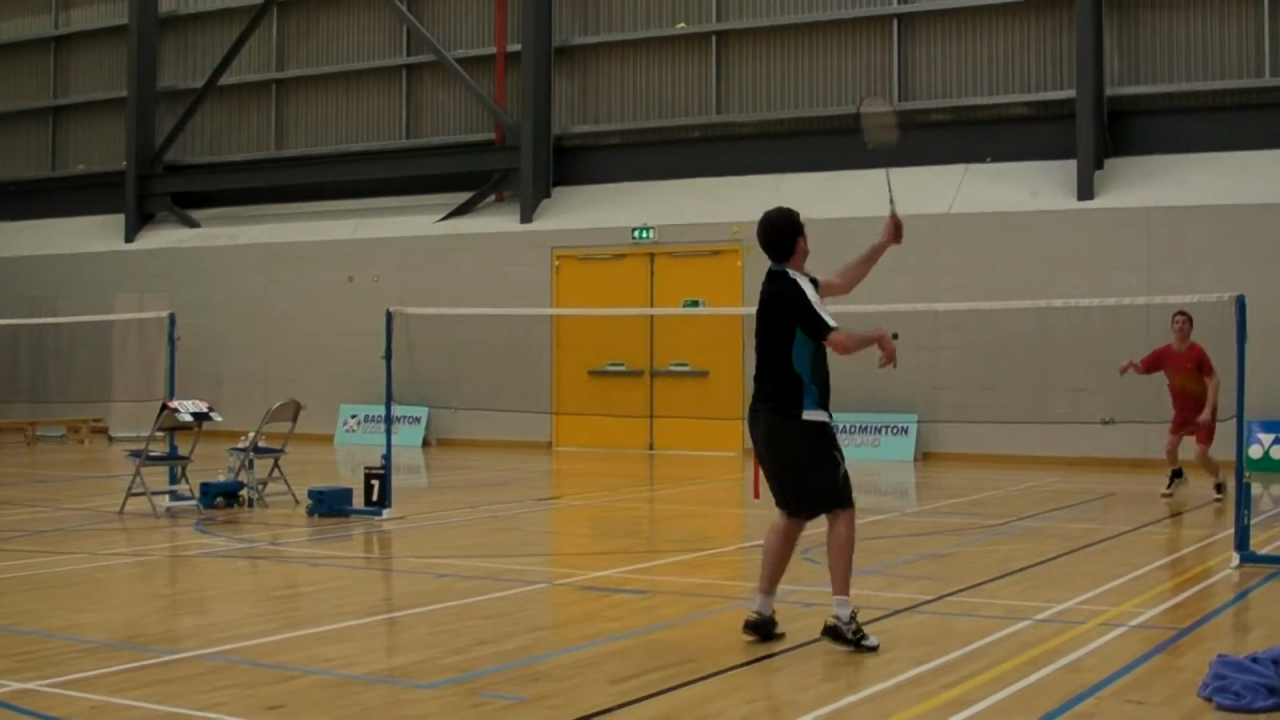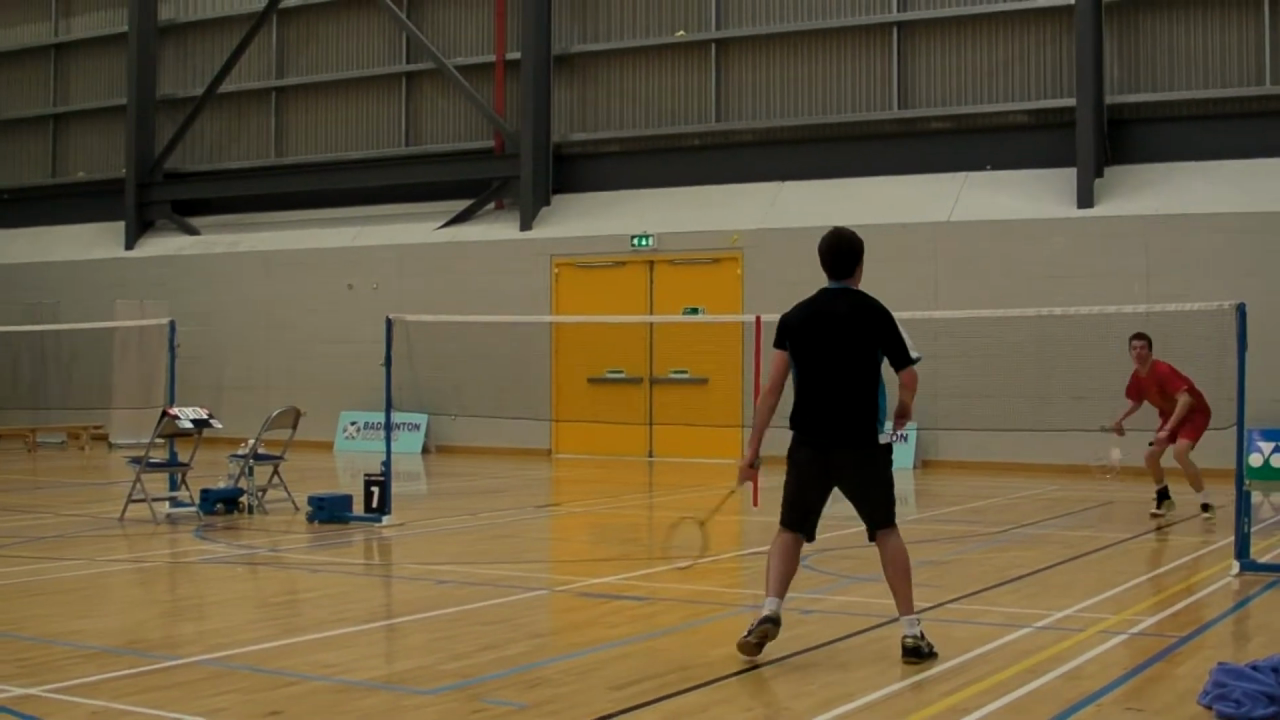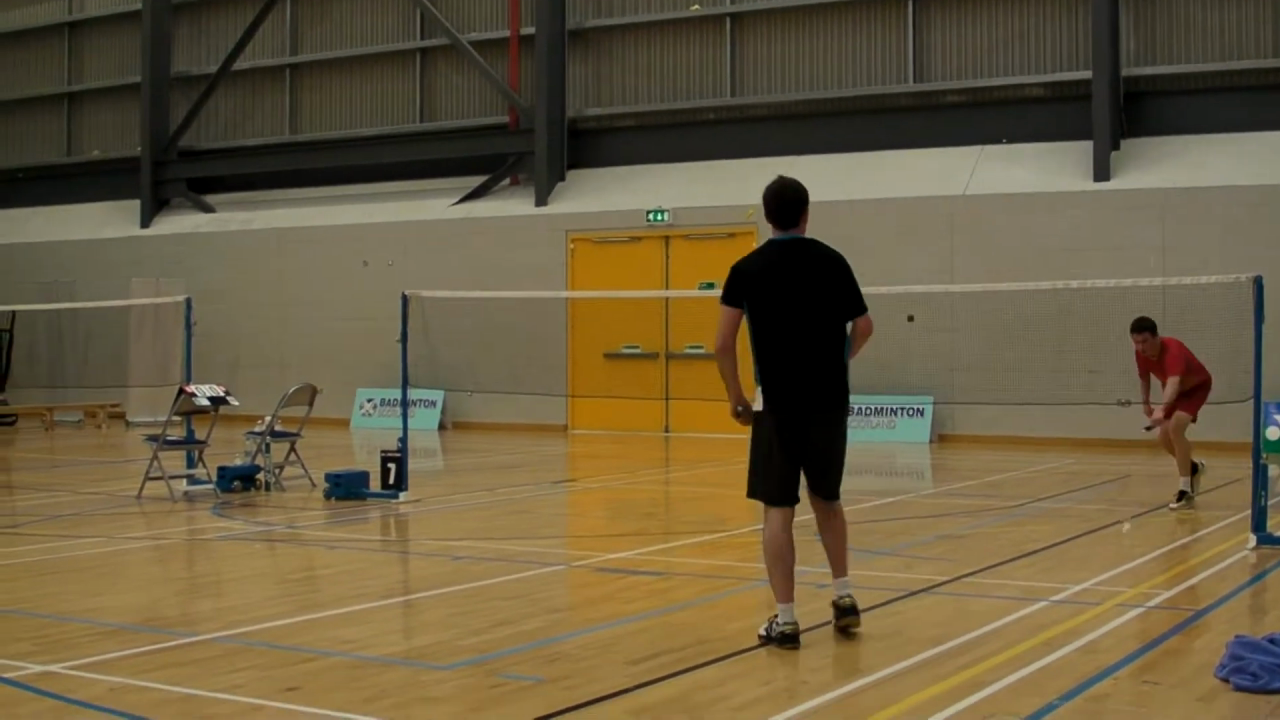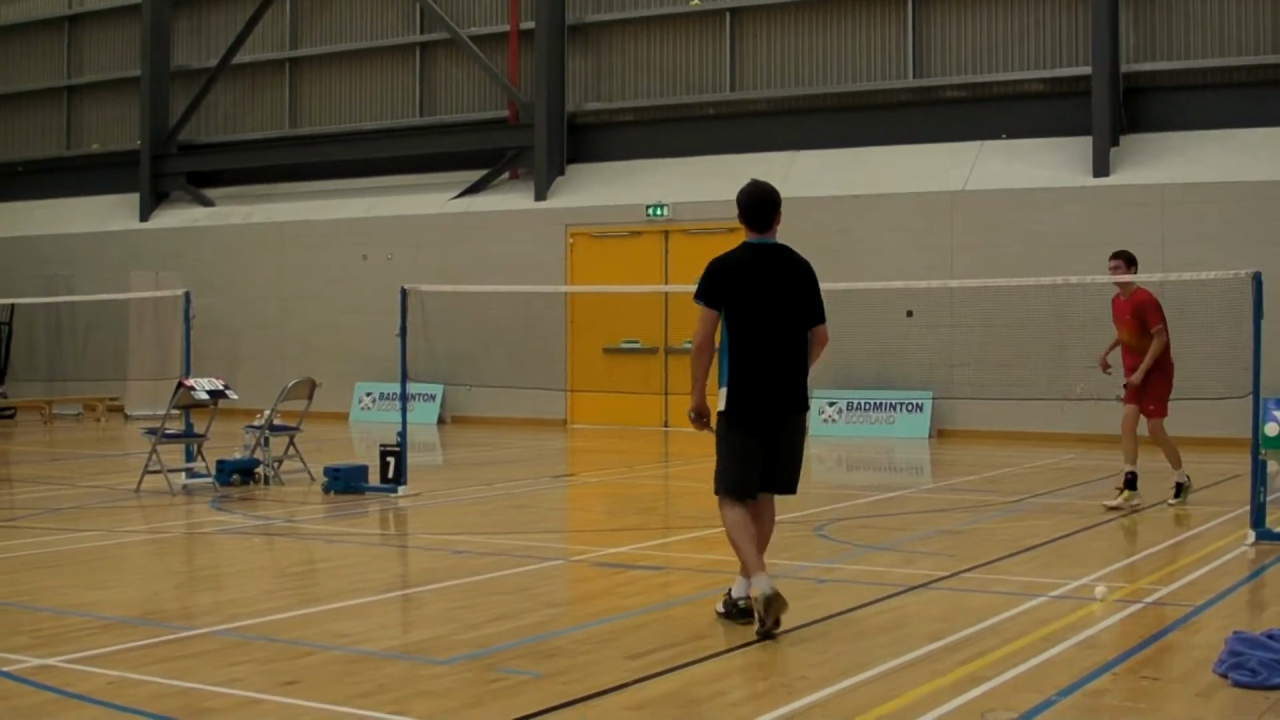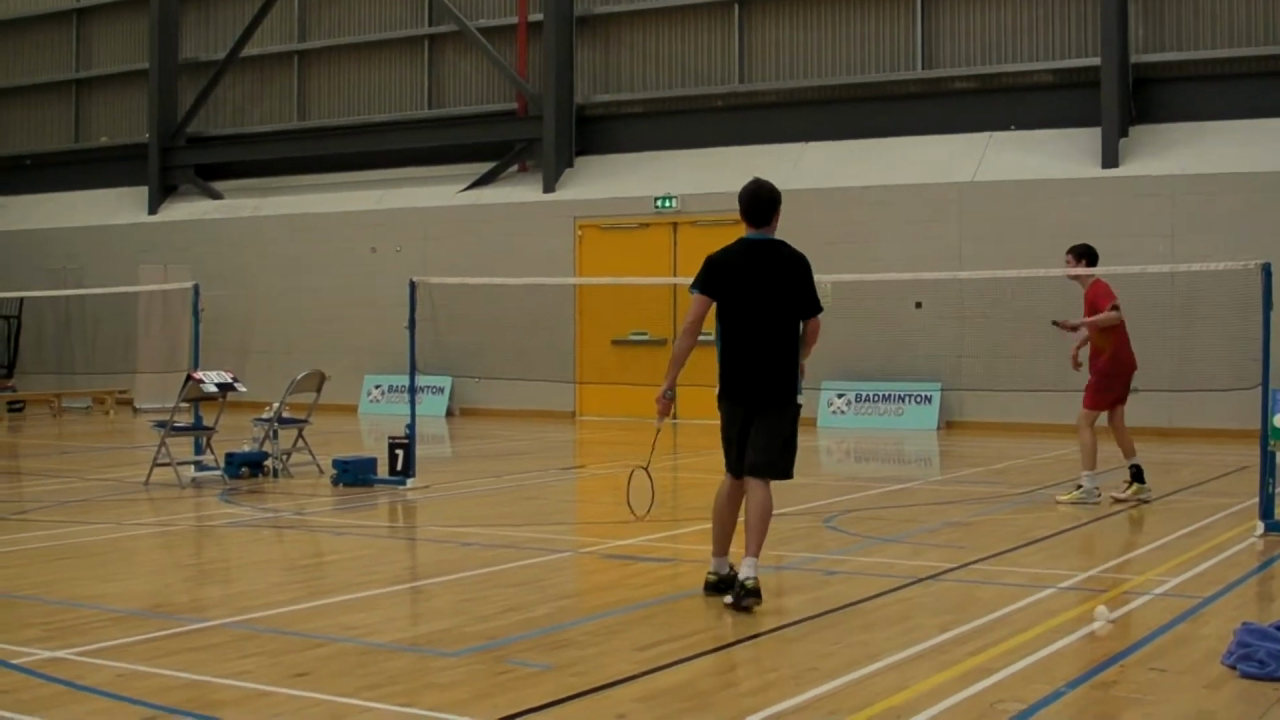
dt=0.5s
person 1, frame 1
left shoulder: (780, 282)
right shoulder: (791, 288)
left elbow: (836, 287)
right elbow: (837, 341)
left wrist: (882, 244)
right wrist: (879, 335)
left hip: (767, 417)
right hip: (797, 418)
left knee: (792, 514)
right knee: (841, 510)
left ankle: (761, 612)
right ankle: (842, 616)
person 1, frame 2
left shoulder: (795, 317)
right shoulder: (874, 313)
left elbow: (772, 386)
right elbow: (908, 379)
left wrist: (752, 448)
right wrist: (904, 407)
left hip: (809, 443)
right hip: (864, 443)
left knee: (790, 533)
right knee: (886, 533)
left ankle: (769, 612)
right ankle: (912, 633)
person 1, frame 3
left shoulder: (748, 268)
right shoulder: (832, 261)
left elbow: (724, 344)
right elbow: (864, 327)
left wrist: (735, 396)
left hip: (776, 405)
right hip: (829, 401)
left knee: (778, 508)
right knee: (826, 499)
left ankle: (784, 619)
right ankle: (842, 595)
person 1, frame 4
left shoulder: (723, 268)
right shoulder: (800, 268)
left elbow: (702, 341)
right elbow: (820, 338)
left wrist: (698, 397)
left hip: (740, 403)
right hip: (789, 403)
left knee: (733, 501)
right knee: (762, 498)
left ankle: (763, 587)
right ankle: (741, 594)
person 1, frame 5
left shoulder: (719, 261)
right shoulder: (795, 262)
left elbow: (691, 326)
right elbow: (812, 329)
left wrist: (670, 383)
left hip: (734, 388)
right hip: (779, 391)
left knee: (735, 476)
right knee: (760, 482)
left ankle: (720, 570)
right ankle: (748, 575)
person 2, frame 1
left shoulder: (1198, 352)
right shoulder: (1163, 352)
left elbow: (1214, 381)
right elbow: (1141, 369)
left wrist: (1208, 410)
right wrist: (1131, 364)
left hip: (1201, 408)
right hip: (1181, 407)
left knee: (1200, 455)
right knee: (1170, 447)
left ankle: (1219, 482)
right ankle: (1177, 476)
person 2, frame 2
left shoulder: (1163, 370)
right shoulder: (1136, 377)
left elbow: (1185, 399)
right elbow: (1137, 401)
left wrist: (1168, 429)
right wrist: (1120, 420)
left hip: (1195, 412)
right hip: (1171, 416)
left knee: (1179, 453)
right knee: (1151, 457)
left ankle: (1205, 502)
right ankle: (1164, 498)
person 2, frame 3
left shoulder: (1173, 350)
right shoulder: (1141, 352)
left elbow: (1173, 382)
right elbow: (1144, 376)
left wrist: (1161, 410)
right wrist: (1145, 403)
left hip: (1197, 386)
right hip: (1175, 391)
left knee: (1175, 428)
right knee: (1164, 438)
left ankle: (1186, 490)
right ankle: (1193, 468)
person 2, frame 4
left shoulder: (1145, 299)
right shoulder: (1116, 301)
left elbow: (1161, 338)
left wrist: (1140, 372)
right wrist: (1107, 352)
left hip: (1156, 371)
right hip: (1134, 371)
left knee: (1155, 429)
right knee: (1127, 425)
left ankle: (1182, 480)
right ankle: (1130, 488)
person 2, frame 5
left shoulder: (1097, 290)
right shoulder: (1093, 291)
left elbow: (1115, 317)
left wrist: (1081, 322)
right wrist: (1078, 347)
left hip: (1110, 365)
right hip: (1119, 364)
left knee: (1085, 422)
right knee: (1117, 424)
left ankle: (1088, 487)
right ankle: (1137, 483)
